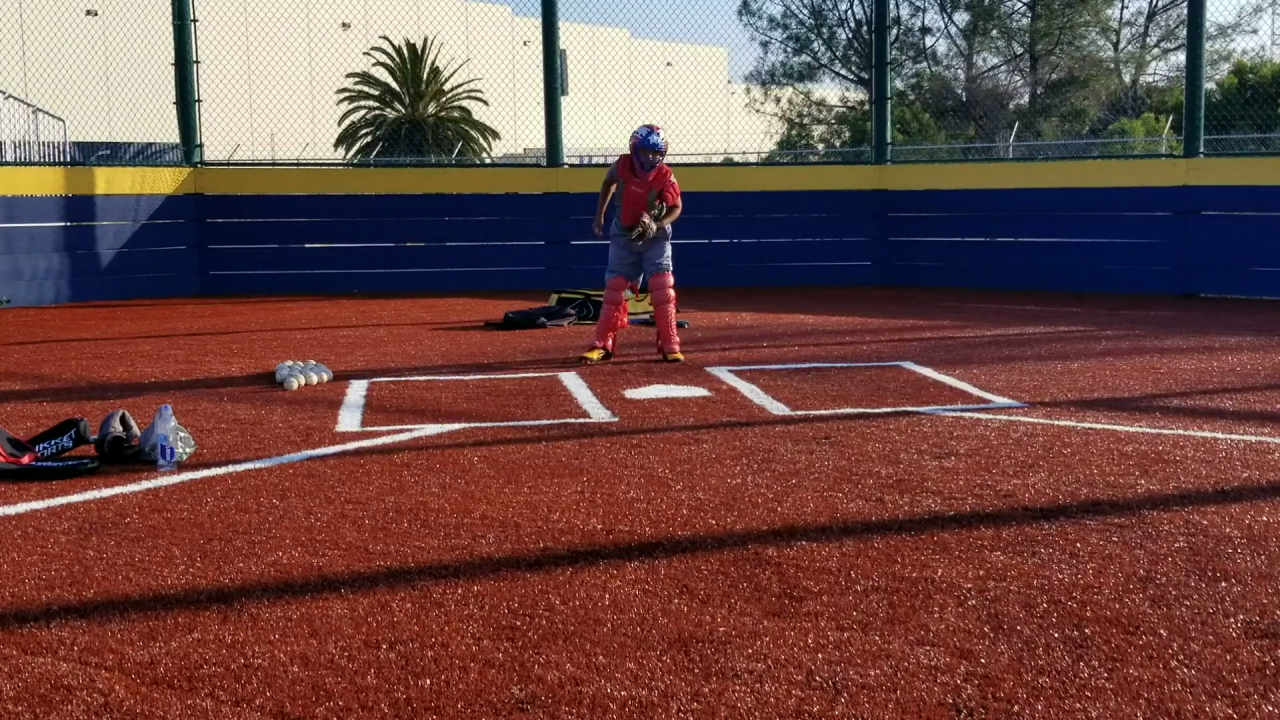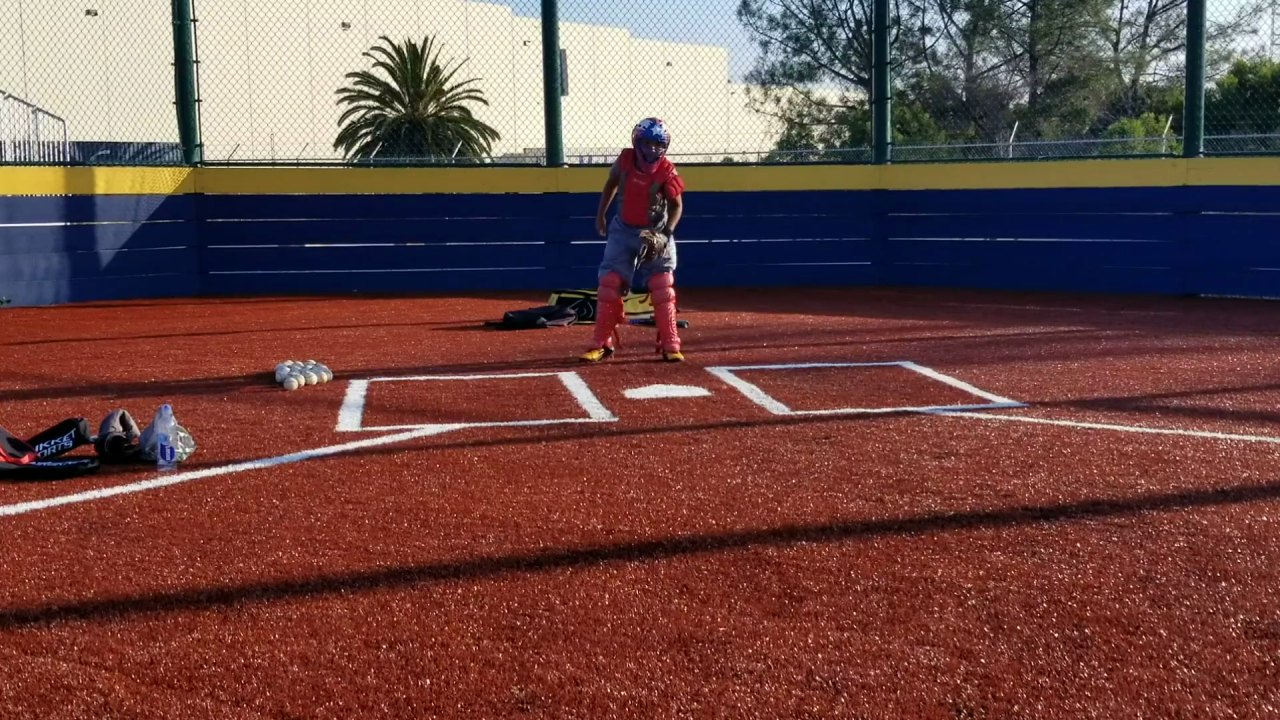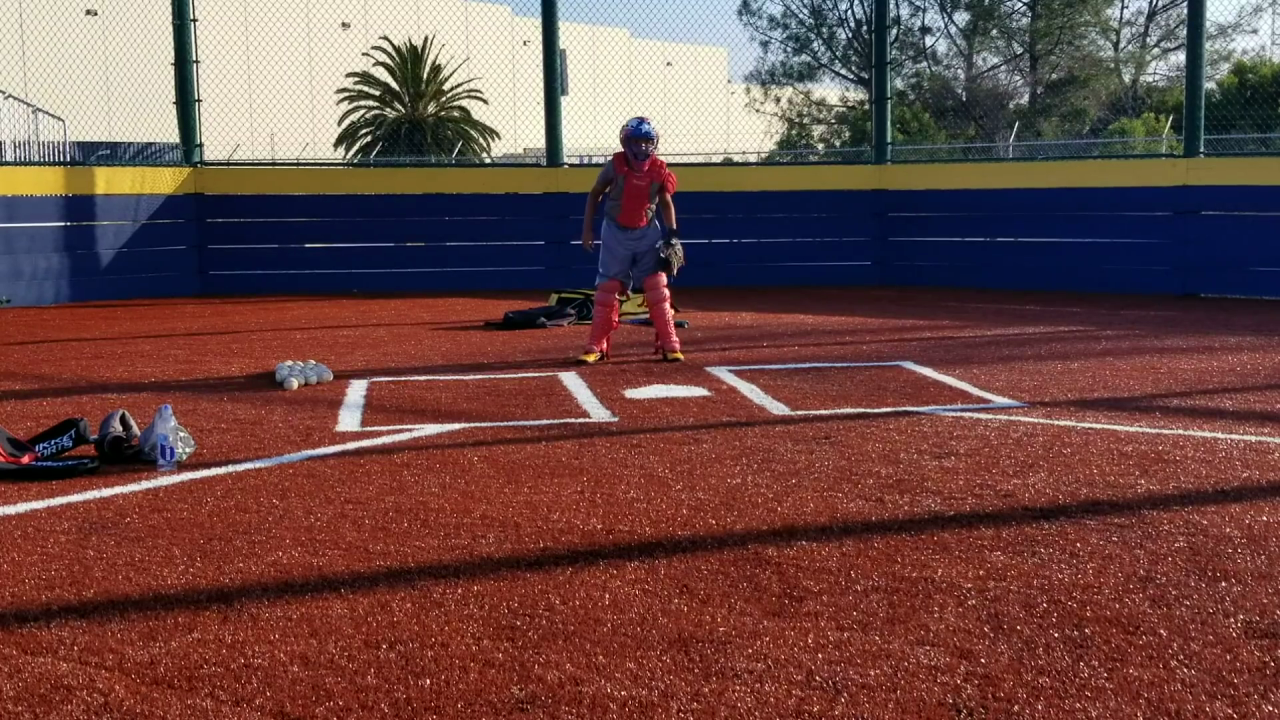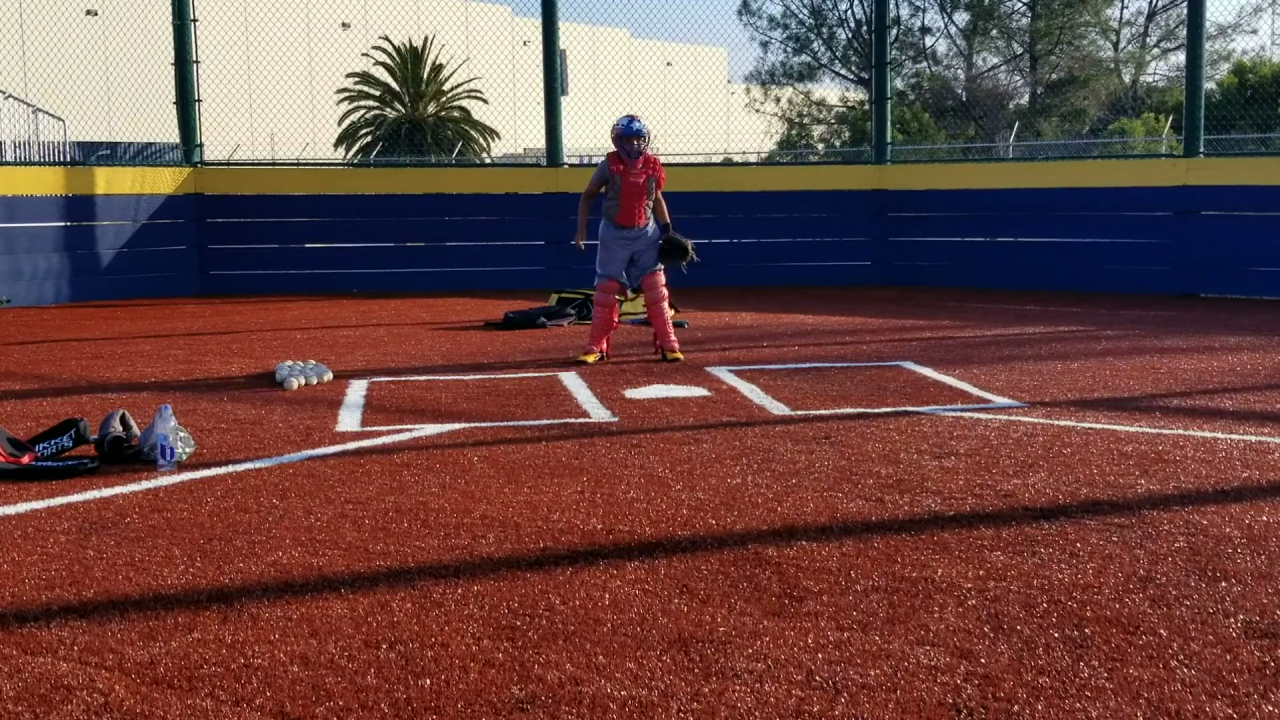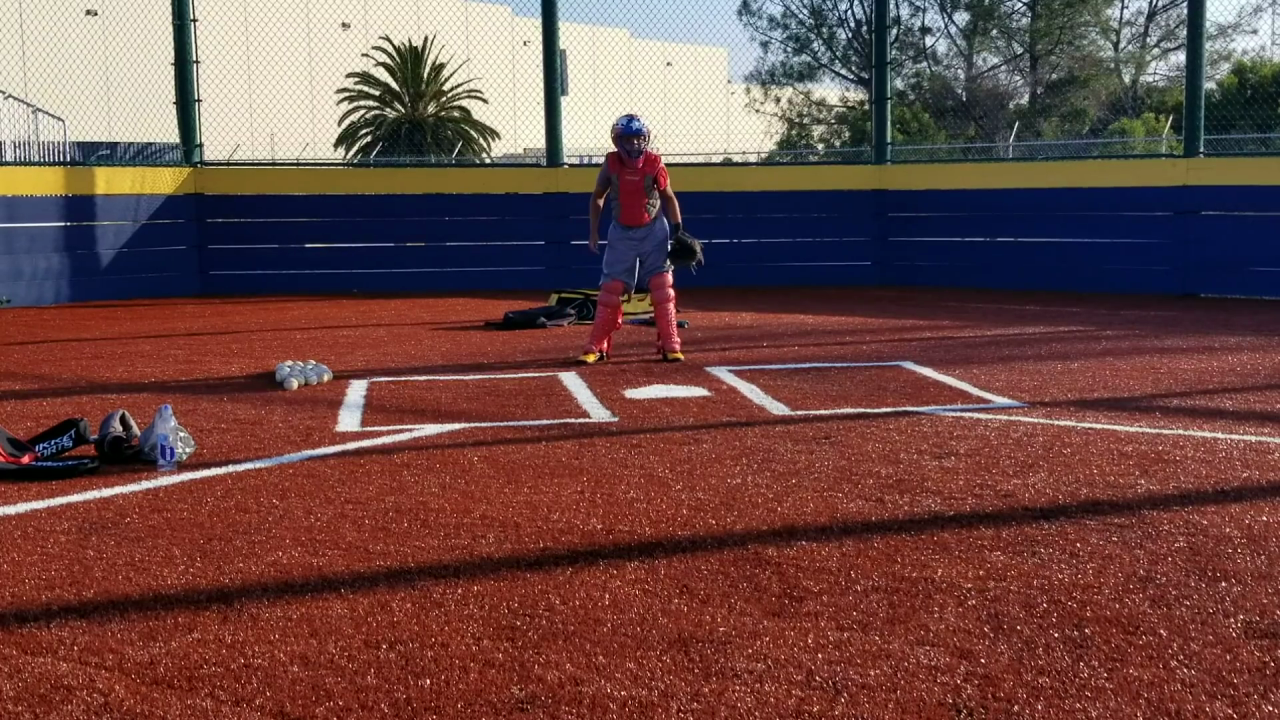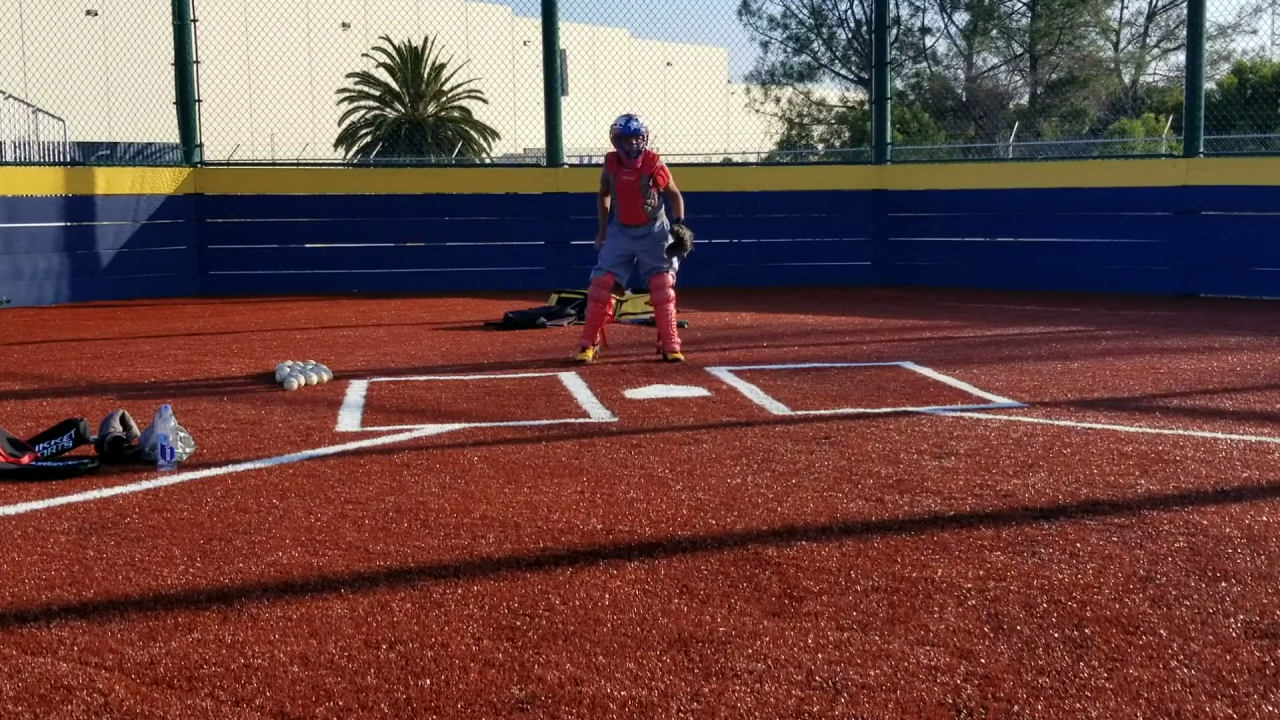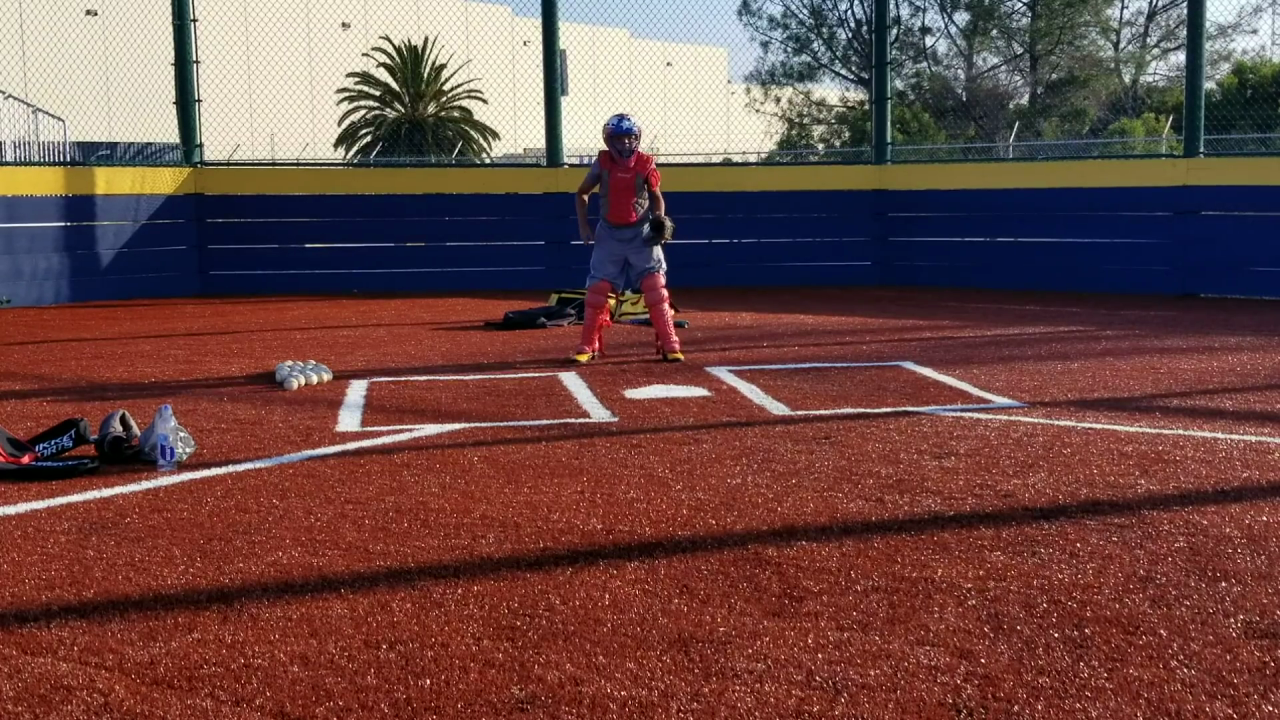
dt=0.2s
person 1, frame 1
left shoulder: (665, 177)
right shoulder: (622, 165)
left elbow: (676, 207)
right elbow: (608, 184)
left wrist: (658, 225)
right wrist: (599, 215)
left hip: (653, 235)
right hip: (622, 233)
left knee: (662, 287)
right knee: (615, 286)
left ankle: (670, 347)
right ankle: (602, 345)
person 1, frame 2
left shoulder: (667, 171)
right shoulder: (624, 161)
left elbow: (676, 206)
right elbow: (611, 185)
left wrist: (666, 234)
right wrist: (601, 215)
left hip: (654, 232)
right hip: (622, 230)
left knee: (662, 287)
right knee: (609, 283)
left ankle: (670, 346)
right ankle: (602, 345)
person 1, frame 3
left shoulder: (659, 170)
right shoulder: (615, 165)
left elbow: (666, 203)
right elbow: (595, 194)
left wrist: (673, 236)
right wrist: (587, 229)
left hip: (648, 234)
right hip: (616, 234)
left knee: (657, 288)
right knee: (607, 288)
left ankle: (669, 346)
right ankle: (596, 347)
person 1, frame 4
left shoulder: (653, 166)
right shoulder: (609, 165)
right elbow: (588, 195)
left wrist: (668, 230)
right wrist: (582, 229)
left hip: (646, 233)
right hip: (614, 233)
left knee: (655, 287)
right knee: (606, 289)
left ankle: (668, 345)
right ankle: (596, 347)
person 1, frame 5
left shoulder: (655, 164)
right shoulder: (611, 164)
left elbow: (668, 198)
right elbow: (598, 197)
left wrist: (678, 228)
right wrist: (594, 231)
left hip: (654, 232)
right hip: (622, 233)
left knee: (662, 287)
right knee: (611, 289)
left ankle: (670, 346)
right ankle: (596, 347)
person 1, frame 6
left shoulder: (654, 164)
right shoulder: (611, 164)
left elbow: (674, 195)
right elbow: (604, 196)
left wrist: (679, 224)
right wrist: (603, 229)
left hip: (653, 231)
right hip: (621, 231)
left knee: (663, 287)
right knee: (601, 282)
left ankle: (670, 346)
right ankle: (589, 343)
person 1, frame 7
left shoulder: (646, 165)
right shoulder: (602, 162)
left elbow: (656, 197)
right elbow: (583, 191)
right wrist: (583, 223)
left hip: (641, 233)
right hip: (609, 233)
left knee: (656, 288)
right knee: (598, 289)
left ankle: (669, 345)
right ankle: (588, 347)
